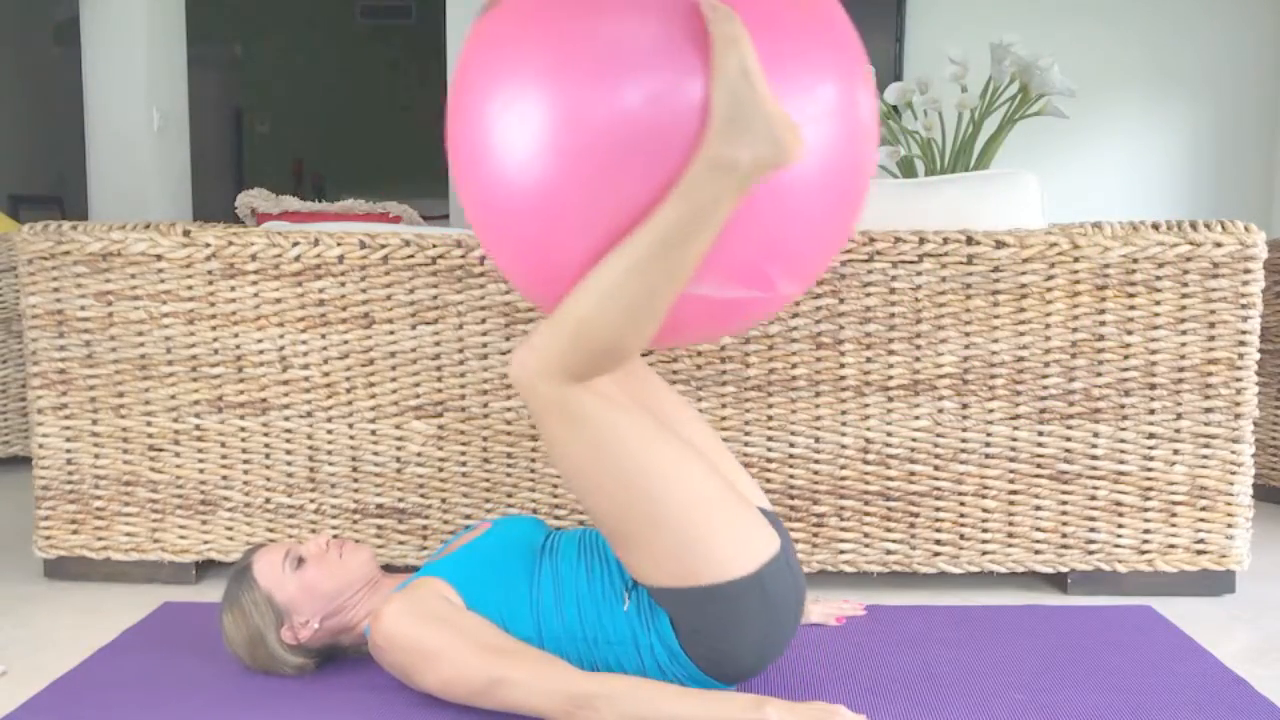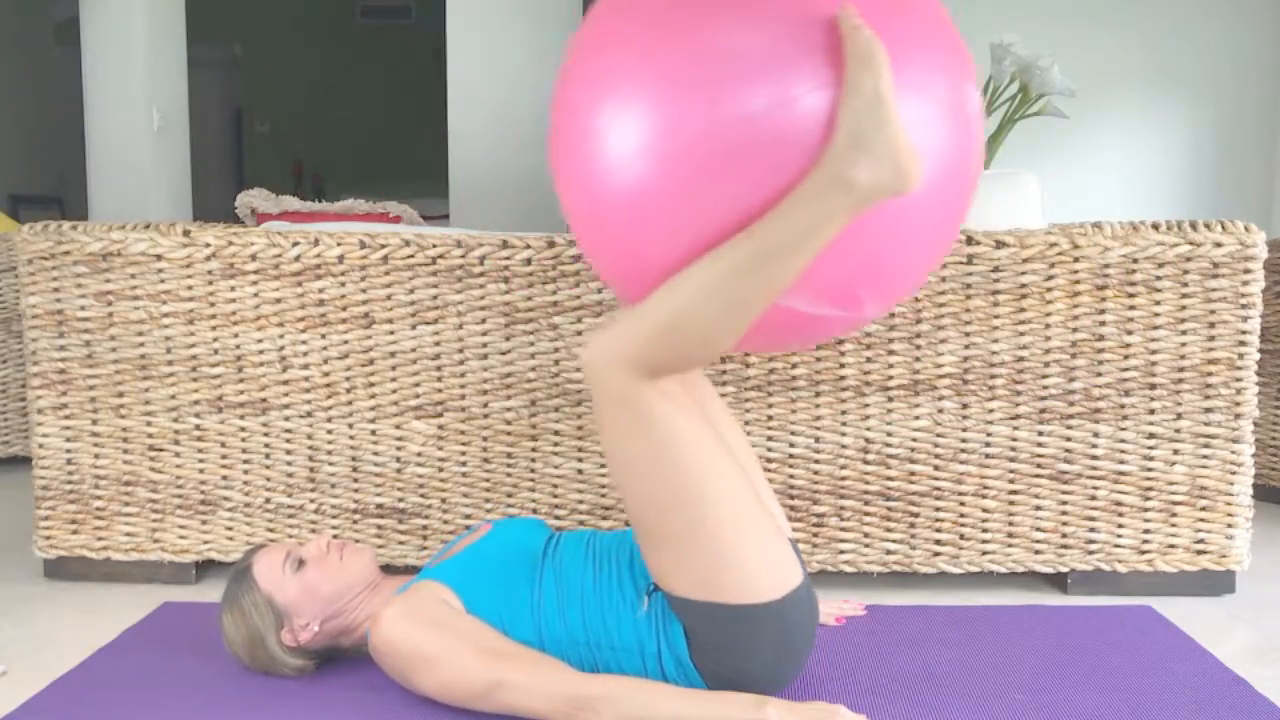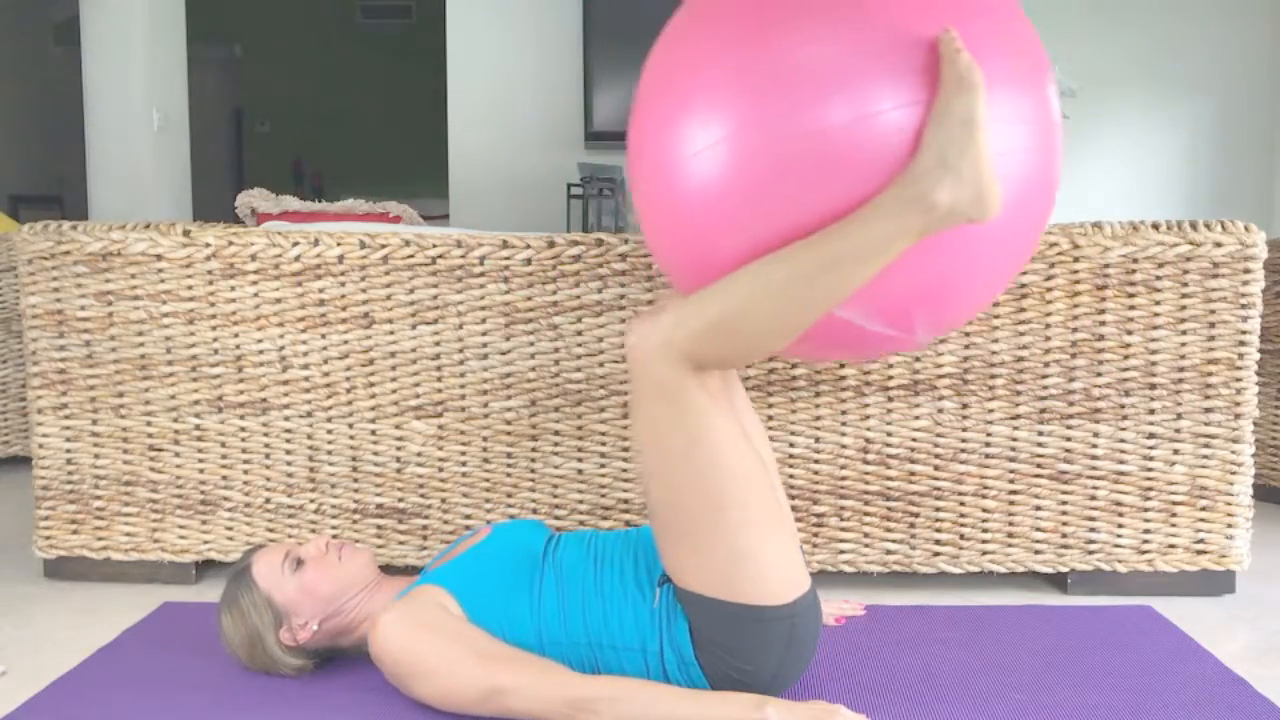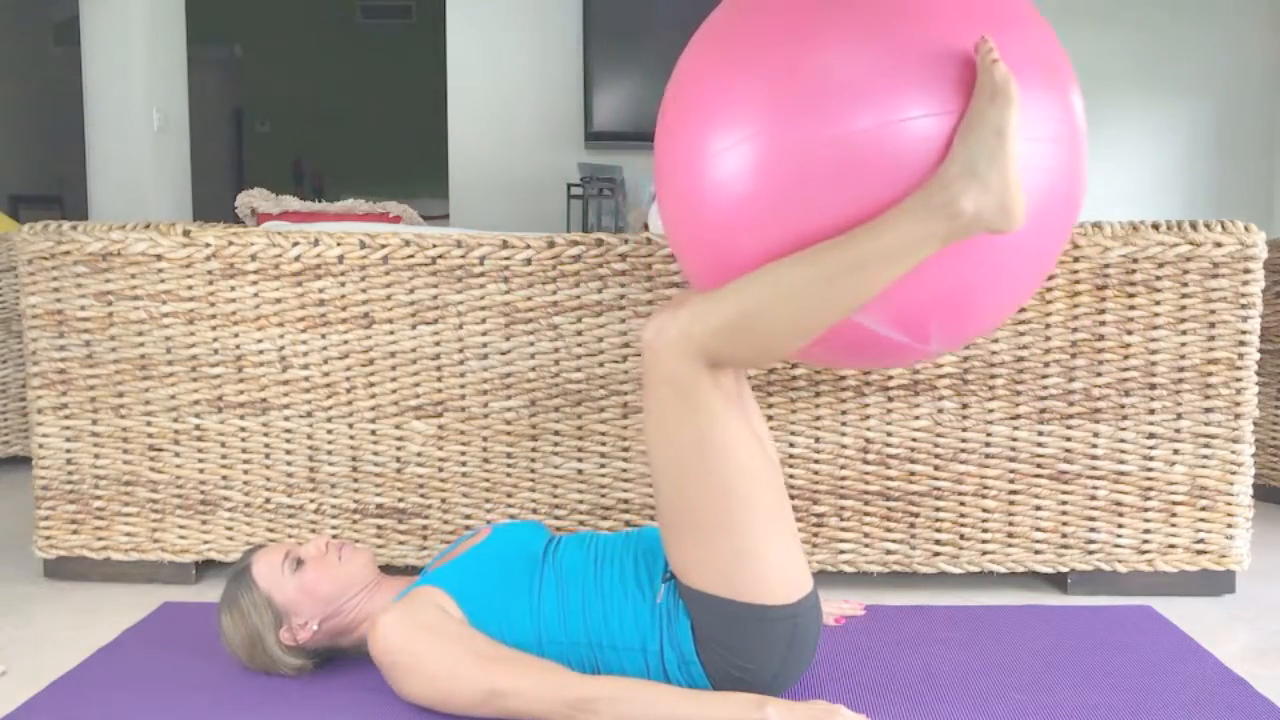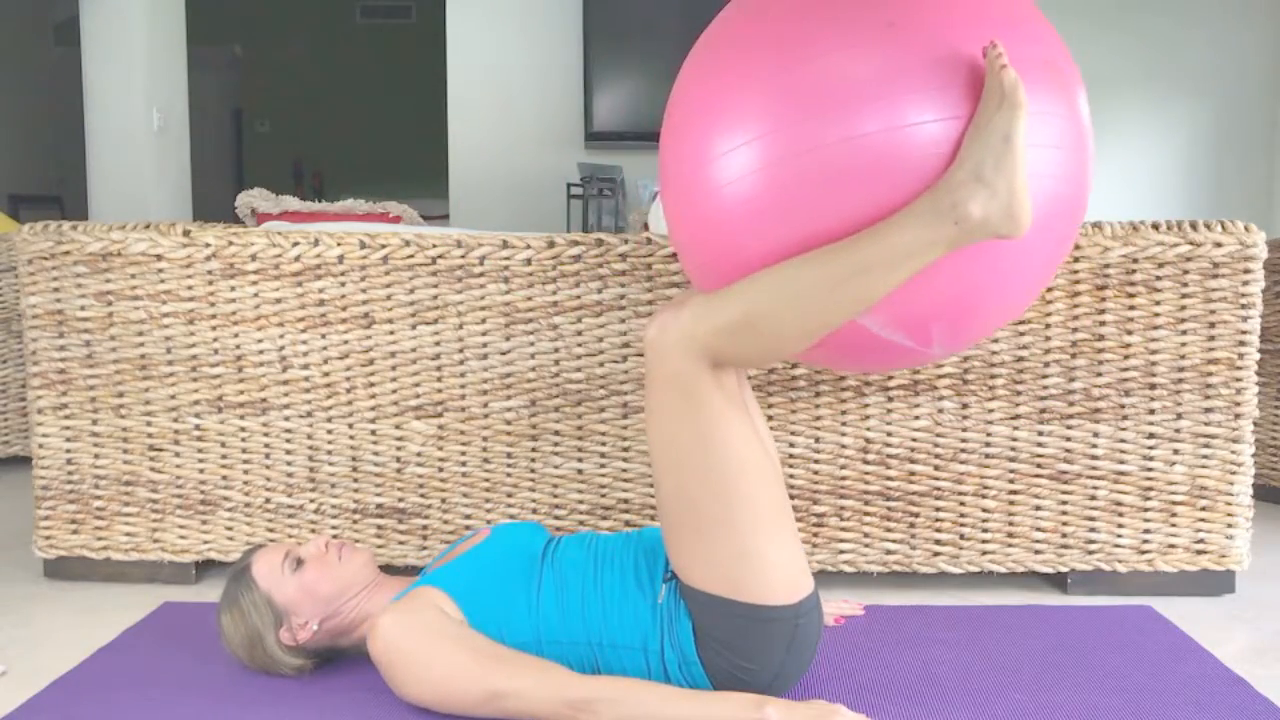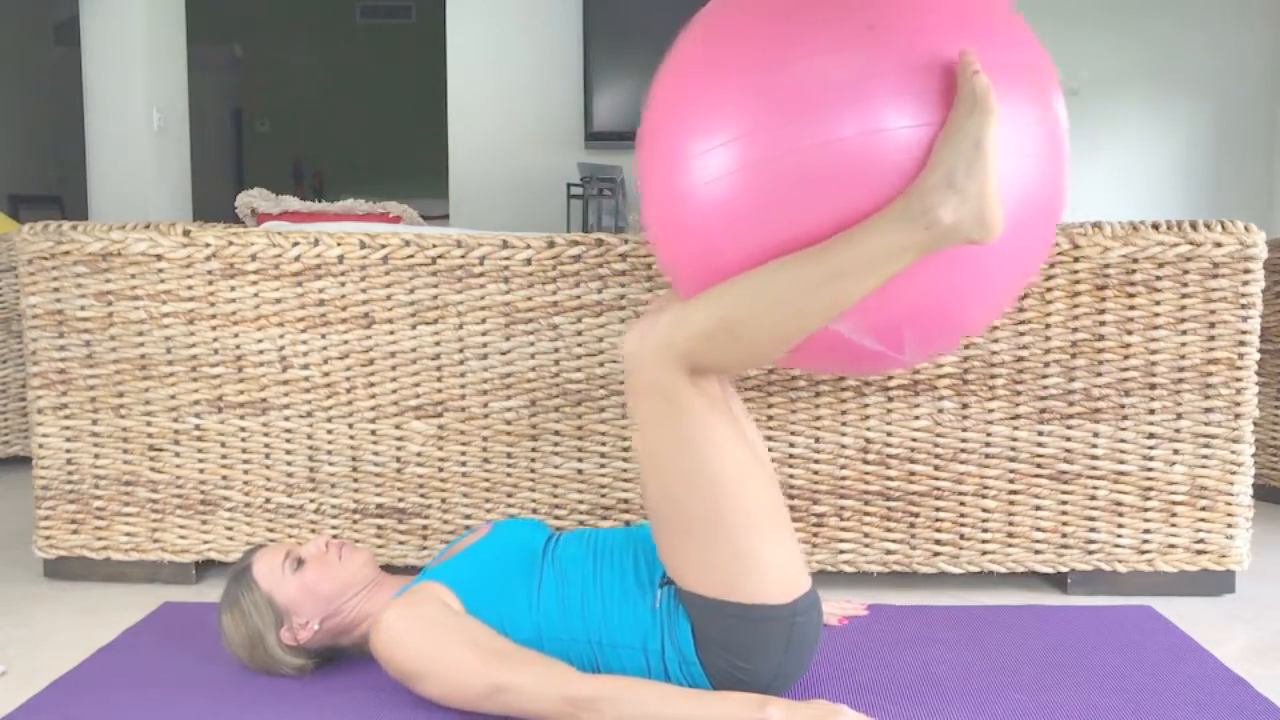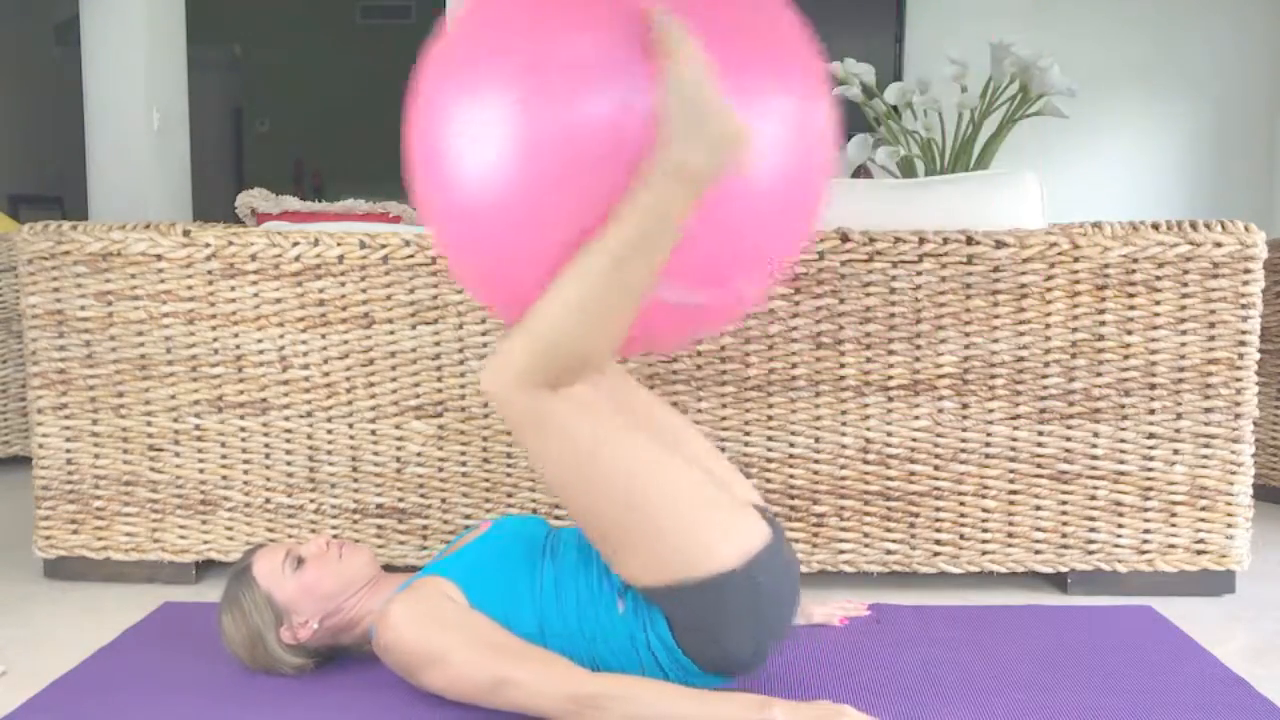
dt=0.3s
person 1, frame 1
left shoulder: (440, 582)
right shoulder: (402, 628)
left wrist: (774, 598)
left hip: (735, 595)
right hip: (721, 626)
left knee: (591, 345)
right knee: (547, 365)
right ankle: (736, 152)
person 1, frame 2
left shoulder: (449, 580)
right shoulder: (402, 631)
left wrist: (775, 595)
left hip: (742, 610)
right hip: (729, 642)
left knee: (650, 349)
right knee: (620, 358)
right ankle: (853, 172)
person 1, frame 3
left shoulder: (447, 580)
right shoulder: (402, 635)
left wrist: (780, 594)
left hip: (741, 618)
right hip: (737, 640)
left knee: (685, 347)
right knee: (664, 344)
right ankle: (930, 192)
person 1, frame 4
left shoulder: (446, 582)
right shoulder: (401, 636)
left wrist: (782, 594)
left hip: (734, 613)
right hip: (733, 640)
left knee: (695, 337)
right knee: (679, 340)
right ankle: (954, 202)
person 1, frame 5
left shoulder: (443, 580)
right shoulder: (400, 638)
left wrist: (786, 595)
left hip: (735, 617)
right hip: (732, 643)
left knee: (695, 334)
right knee: (682, 339)
right ankle: (960, 208)
person 1, frame 6
left shoulder: (443, 579)
right shoulder: (403, 631)
left wrist: (778, 594)
left hip: (737, 616)
right hip: (738, 643)
left knee: (677, 340)
right knee: (661, 348)
right ankle: (933, 212)
person 1, frame 7
left shoulder: (441, 588)
right shoulder: (408, 628)
left hip: (729, 592)
right hip: (719, 593)
right knee: (519, 376)
right ankle: (689, 149)
